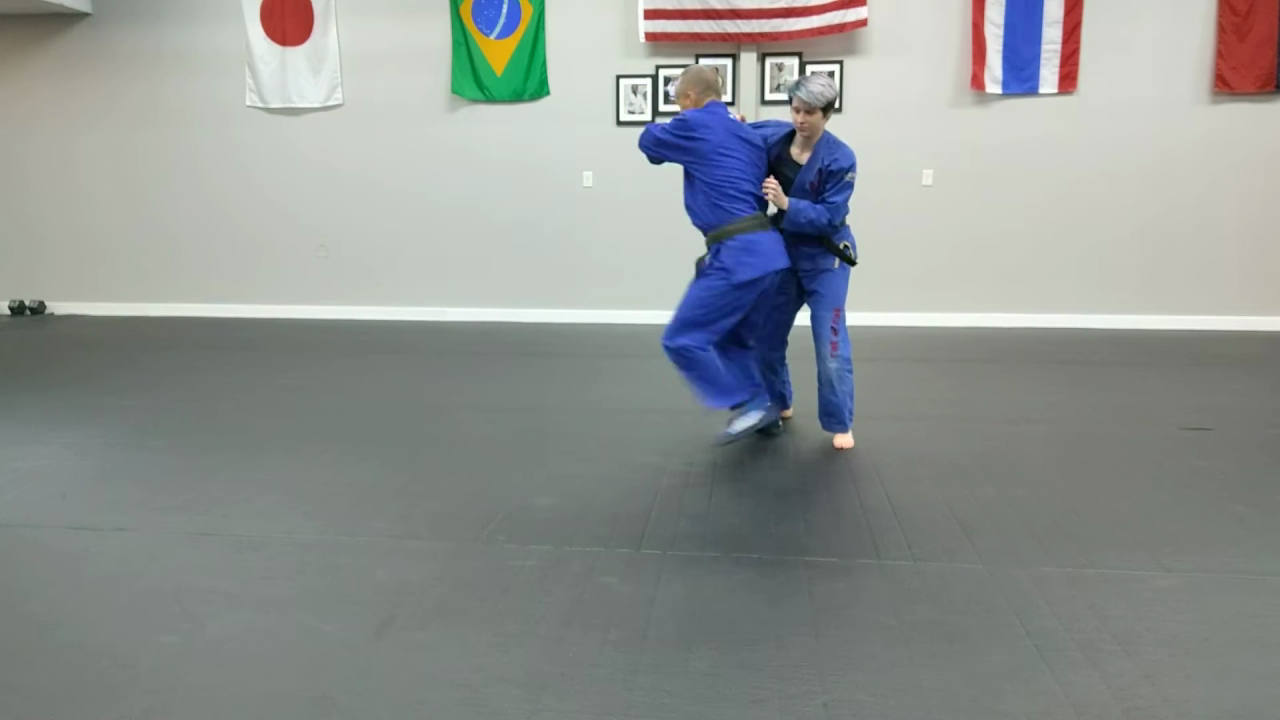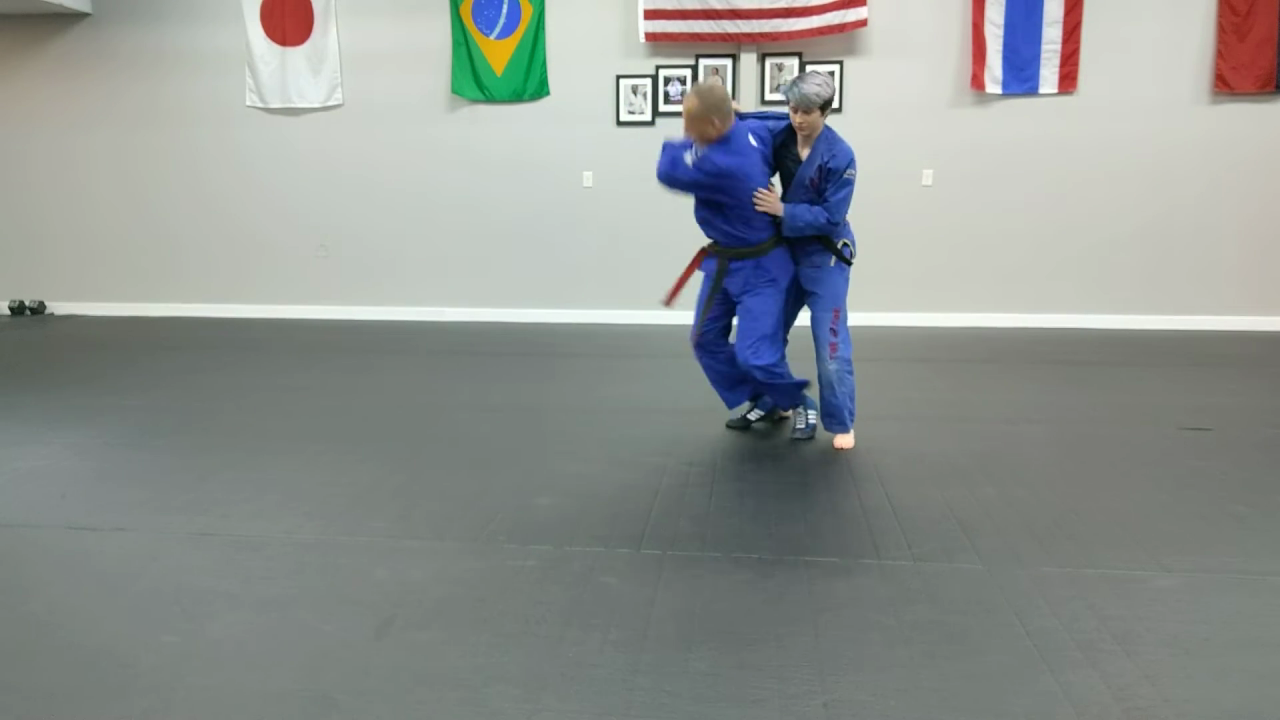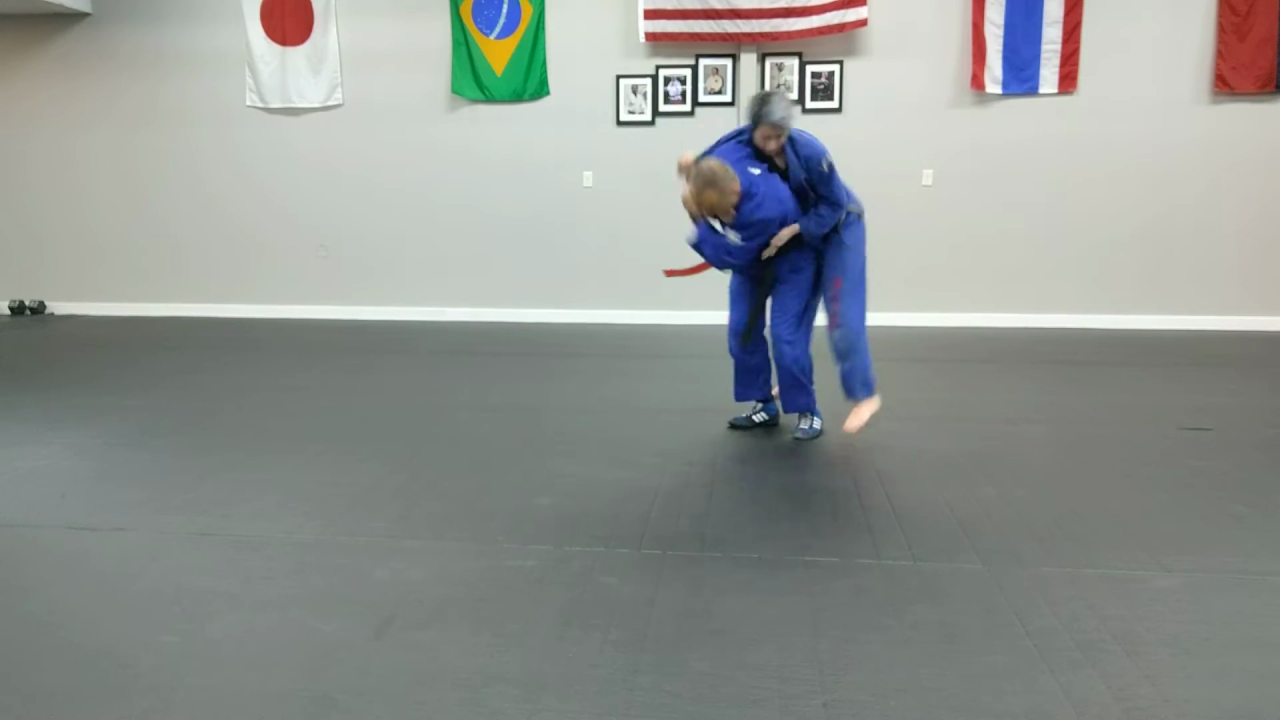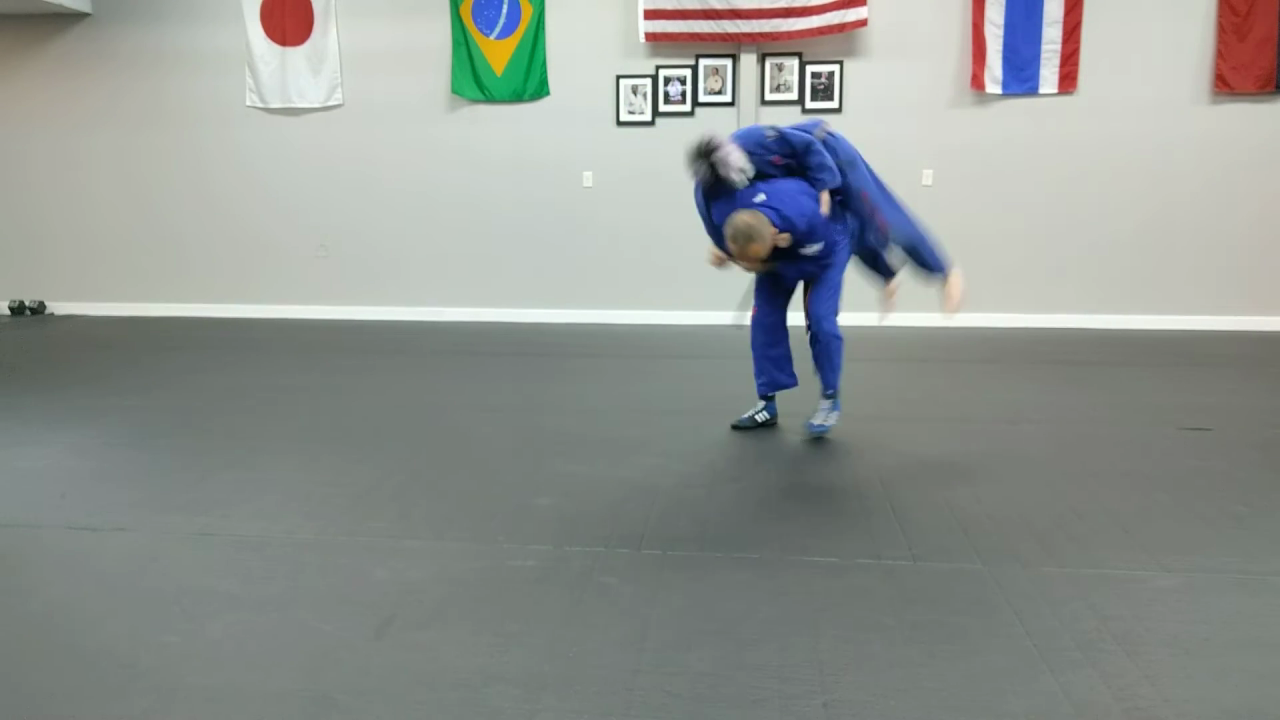
dt=0.2s
person 1, frame 1
left shoulder: (840, 158)
right shoulder: (776, 137)
left elbow: (830, 217)
left wrist: (785, 203)
left hip: (825, 255)
right hip: (785, 250)
left knee: (829, 340)
right knee: (765, 334)
left ankle: (840, 424)
right ankle: (777, 404)
person 1, frame 2
left shoulder: (838, 156)
right shoulder: (780, 130)
left elbow: (831, 217)
left wrist: (780, 209)
left hip: (825, 254)
right hip: (785, 249)
left knee: (830, 341)
left ankle: (842, 424)
person 1, frame 3
left shoulder: (809, 151)
right shoulder: (744, 143)
left elbow: (833, 207)
left wrist: (795, 230)
right wrist: (694, 166)
left hip: (837, 228)
right hip: (791, 223)
left knee: (842, 312)
left ankle: (864, 394)
person 1, frame 4
left shoulder: (754, 140)
left elbow: (810, 145)
left wrist: (824, 190)
left hip: (821, 152)
left knee: (884, 223)
right knee: (857, 230)
left ankle: (945, 273)
right ankle: (888, 276)
person 2, frame 1
left shoulder: (695, 126)
right shoulder: (749, 136)
left elbow: (650, 141)
left hip: (741, 256)
right hip: (761, 250)
left knee: (682, 340)
right knee: (732, 339)
left ankle: (744, 406)
right ankle: (754, 406)
person 2, frame 2
left shoulder: (727, 164)
right shoulder: (745, 131)
left elbow: (672, 172)
left wrist: (683, 139)
left hip: (760, 267)
right hip: (724, 261)
left knee: (753, 354)
right knee: (706, 339)
left ankle: (797, 402)
right ankle: (761, 402)
person 2, frame 3
left shoulder: (766, 210)
right shoulder: (725, 157)
left elbow: (726, 257)
left wrist: (701, 223)
left hip: (792, 261)
right hip: (752, 260)
left knee: (788, 340)
right knee: (742, 330)
left ankle: (805, 410)
right ankle: (764, 403)
person 2, frame 4
left shoulder: (805, 221)
right shoulder: (725, 212)
left elbow: (814, 262)
left wrist: (766, 265)
right wrist: (724, 254)
left hip: (823, 248)
right hip: (776, 247)
left knee: (821, 319)
right knee: (767, 318)
left ankle: (829, 400)
right ankle: (768, 402)
